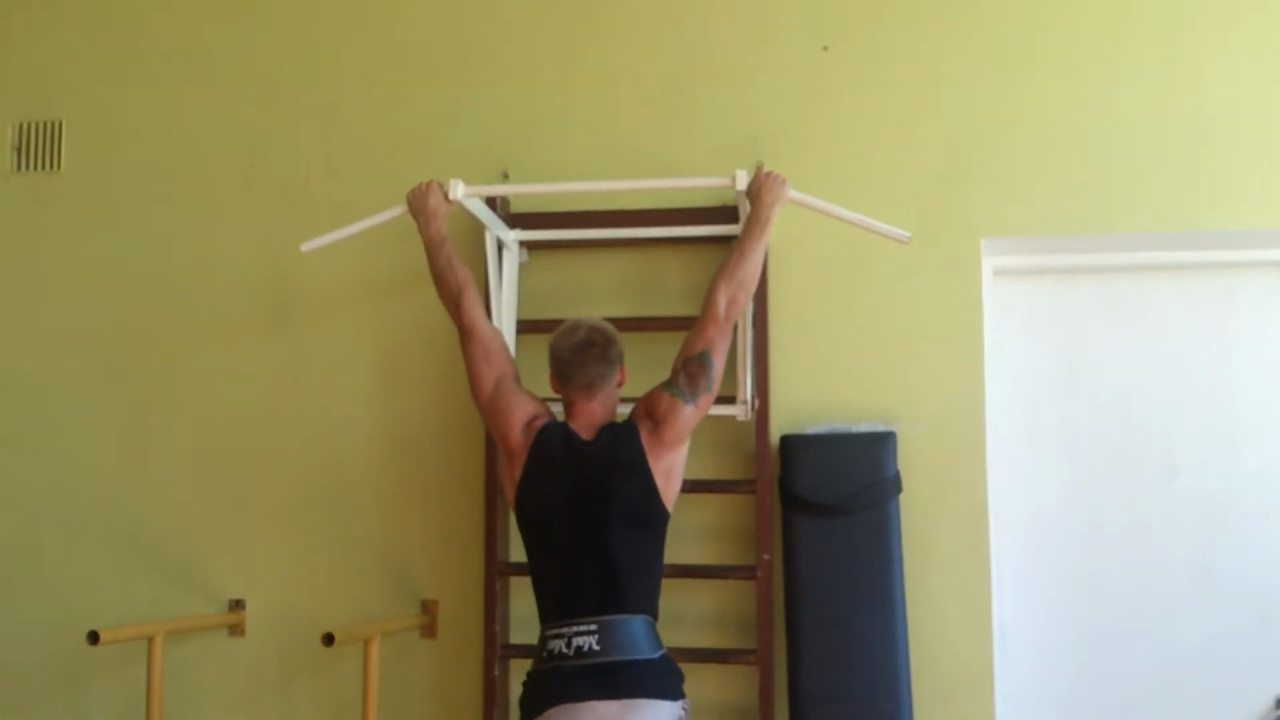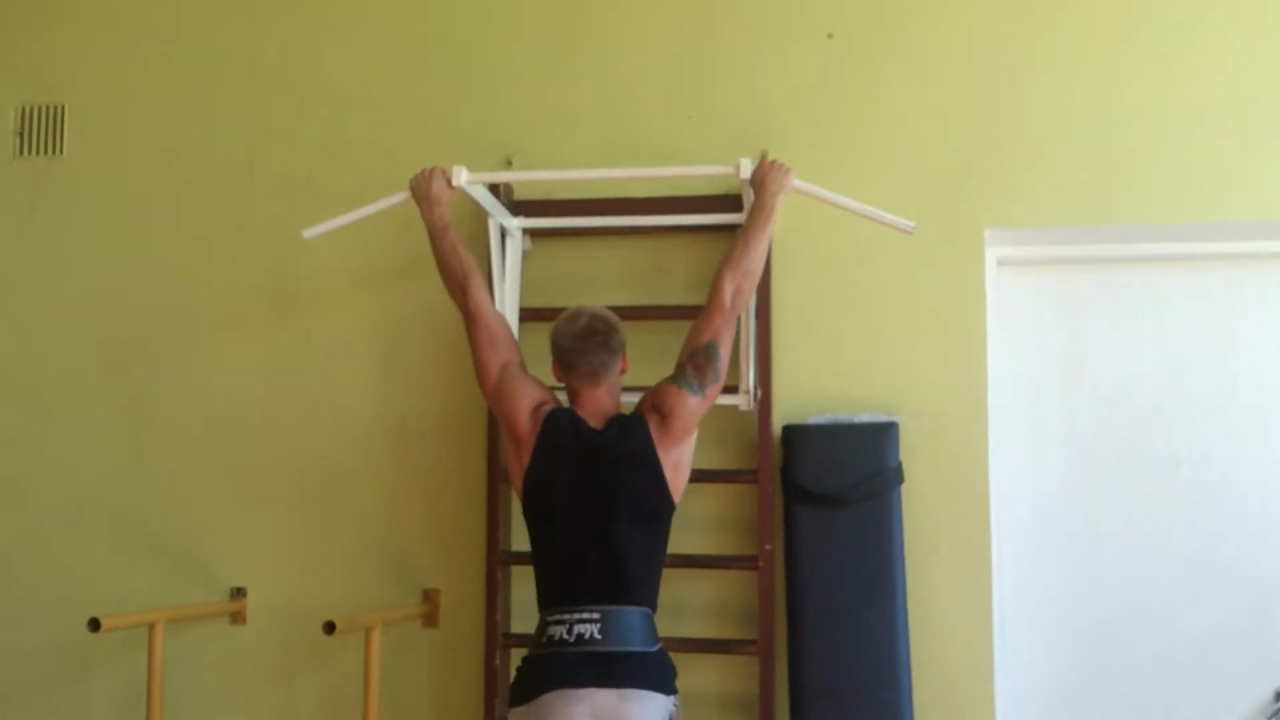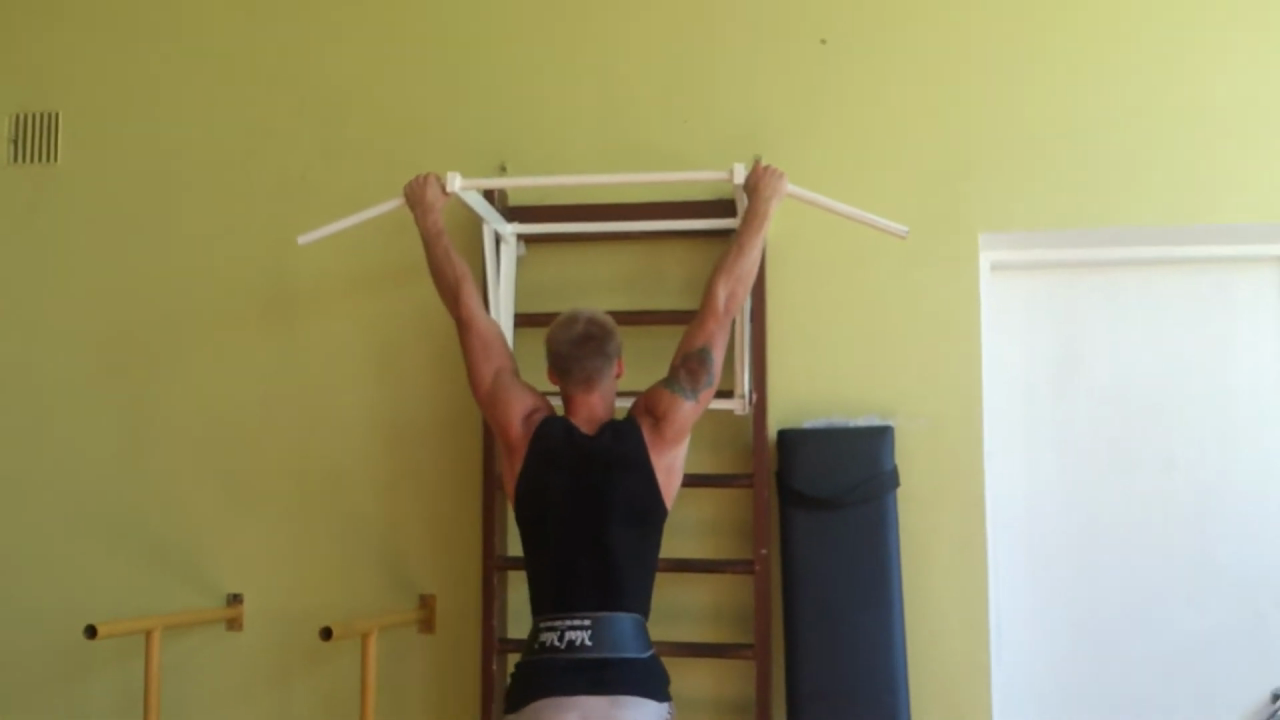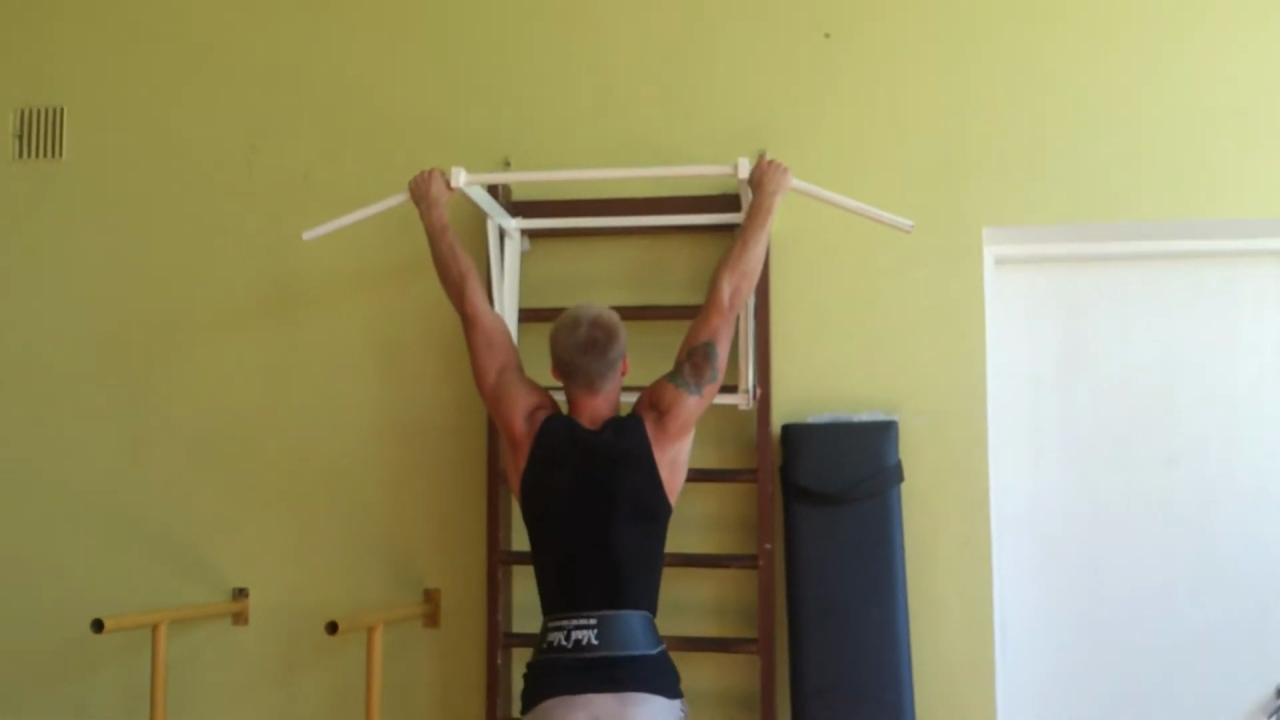
dt=0.2s
person 1, frame 1
left shoulder: (525, 441)
right shoulder: (657, 438)
left elbow: (470, 318)
right elbow: (720, 313)
left wrist: (431, 223)
right wrist: (763, 211)
person 1, frame 2
left shoulder: (531, 427)
right shoulder: (665, 428)
left elbow: (476, 304)
right elbow: (726, 301)
left wrist: (434, 210)
right wrist: (768, 199)
person 1, frame 3
left shoulder: (524, 435)
right shoulder: (659, 433)
left elbow: (468, 310)
right elbow: (719, 308)
left wrist: (429, 216)
right wrist: (761, 205)
person 1, frame 4
left shoulder: (529, 431)
right shoulder: (662, 429)
left elbow: (474, 306)
right elbow: (724, 302)
left wrist: (434, 211)
right wrist: (765, 199)
